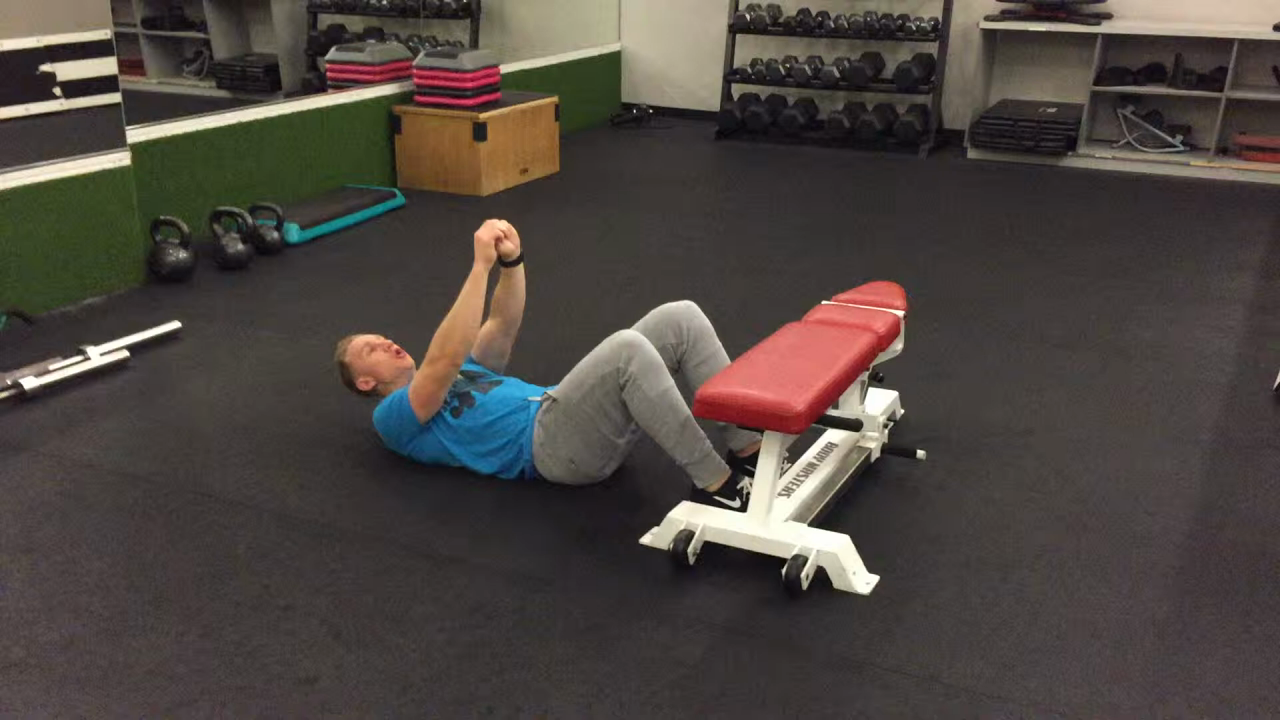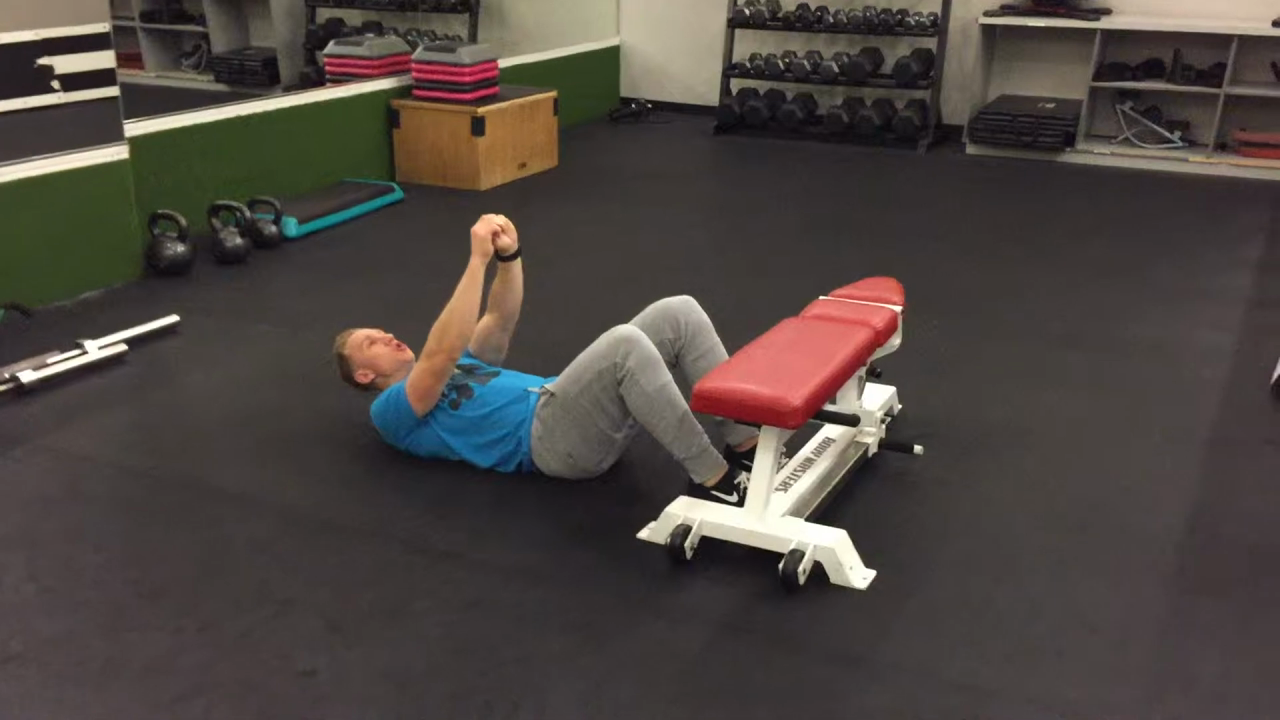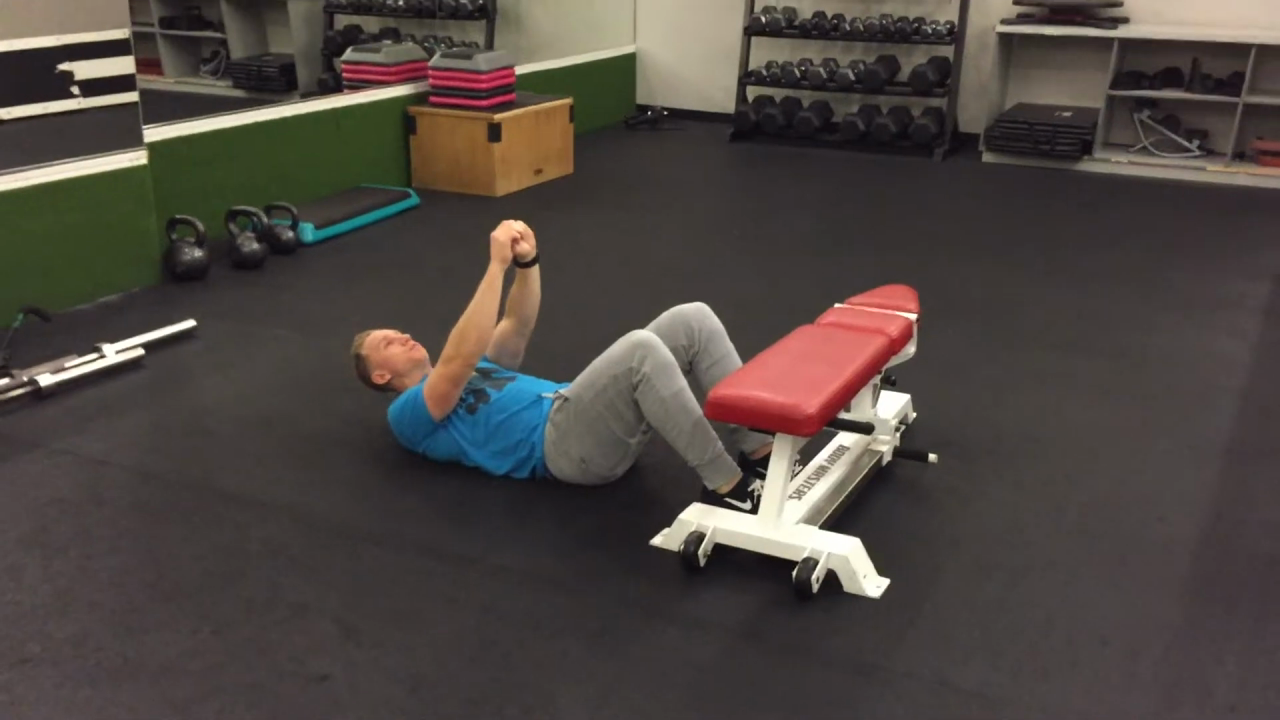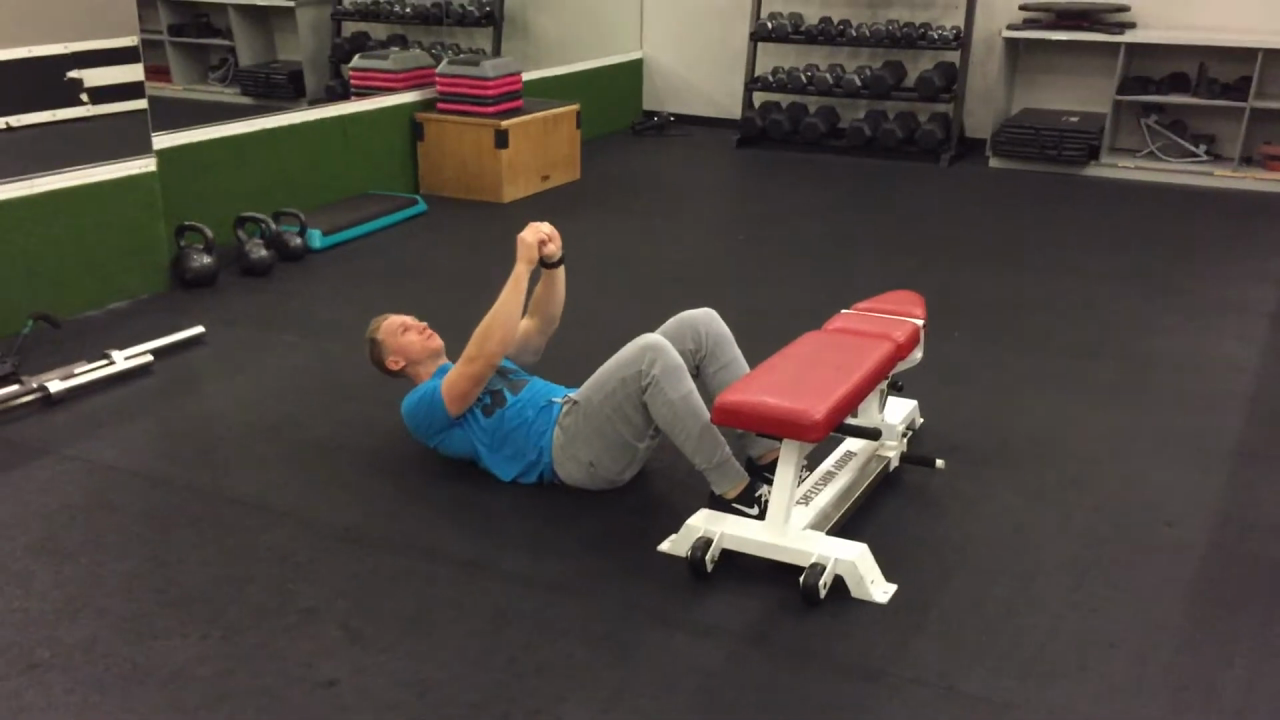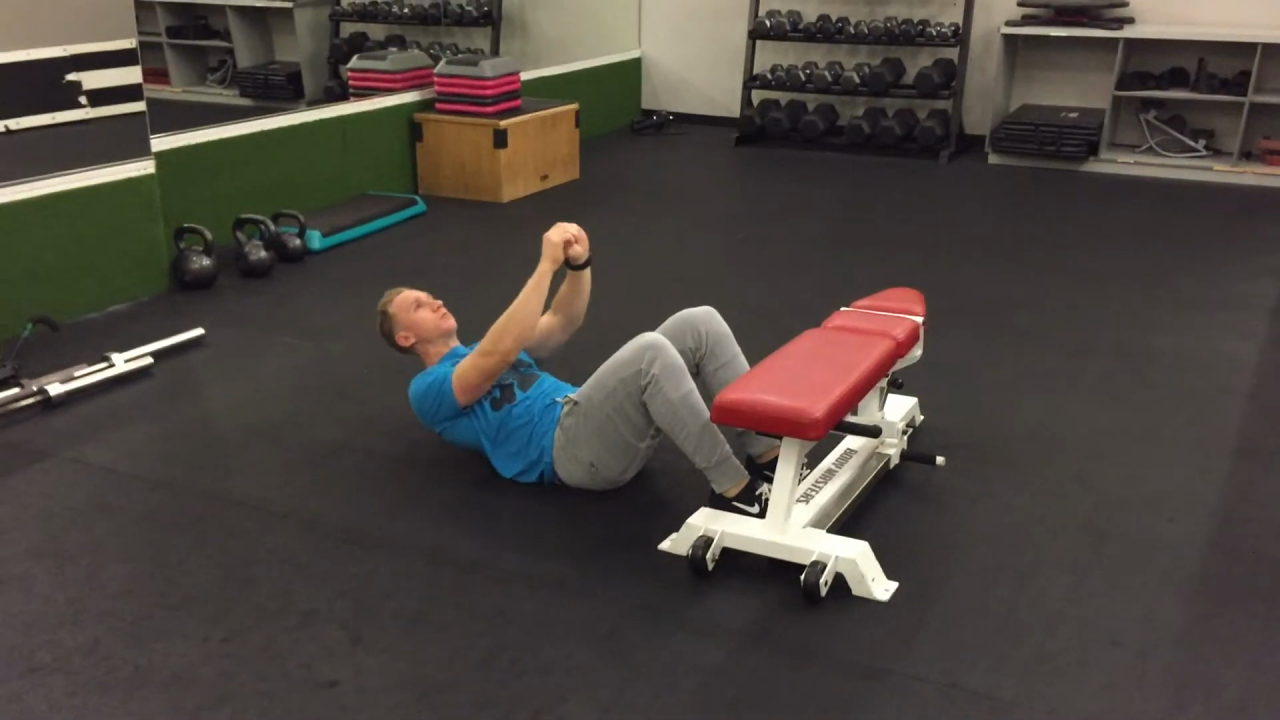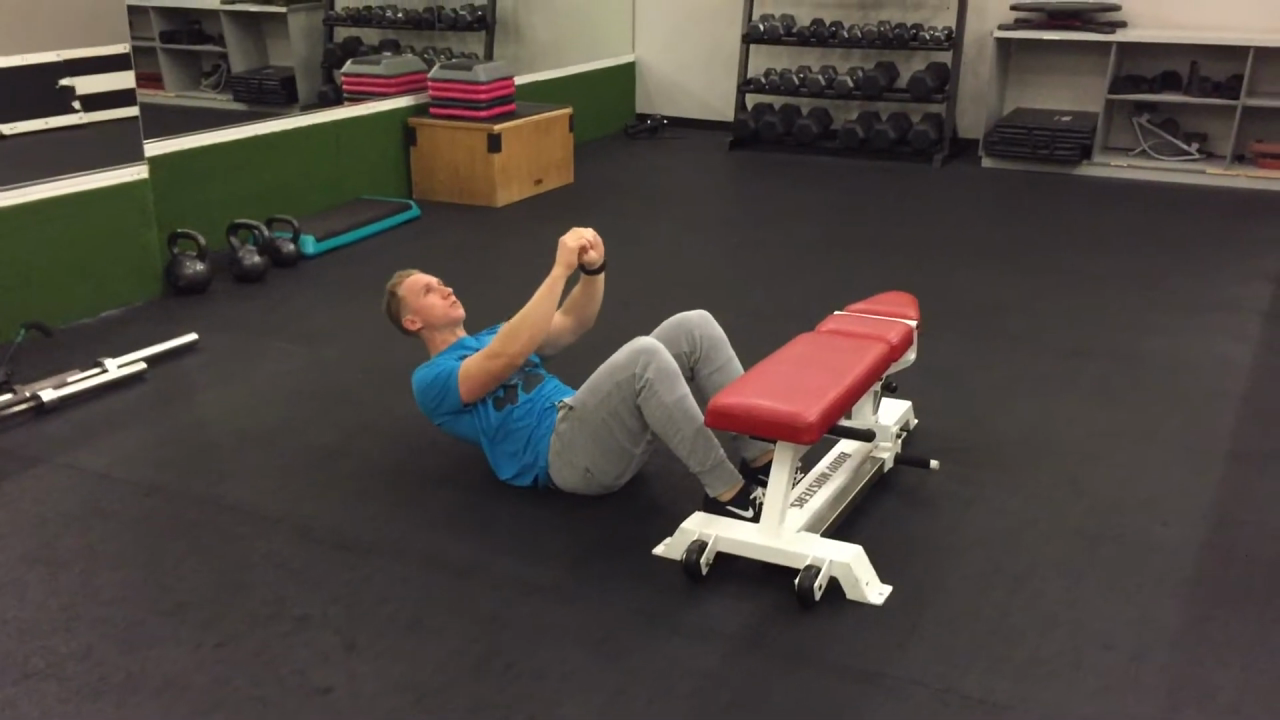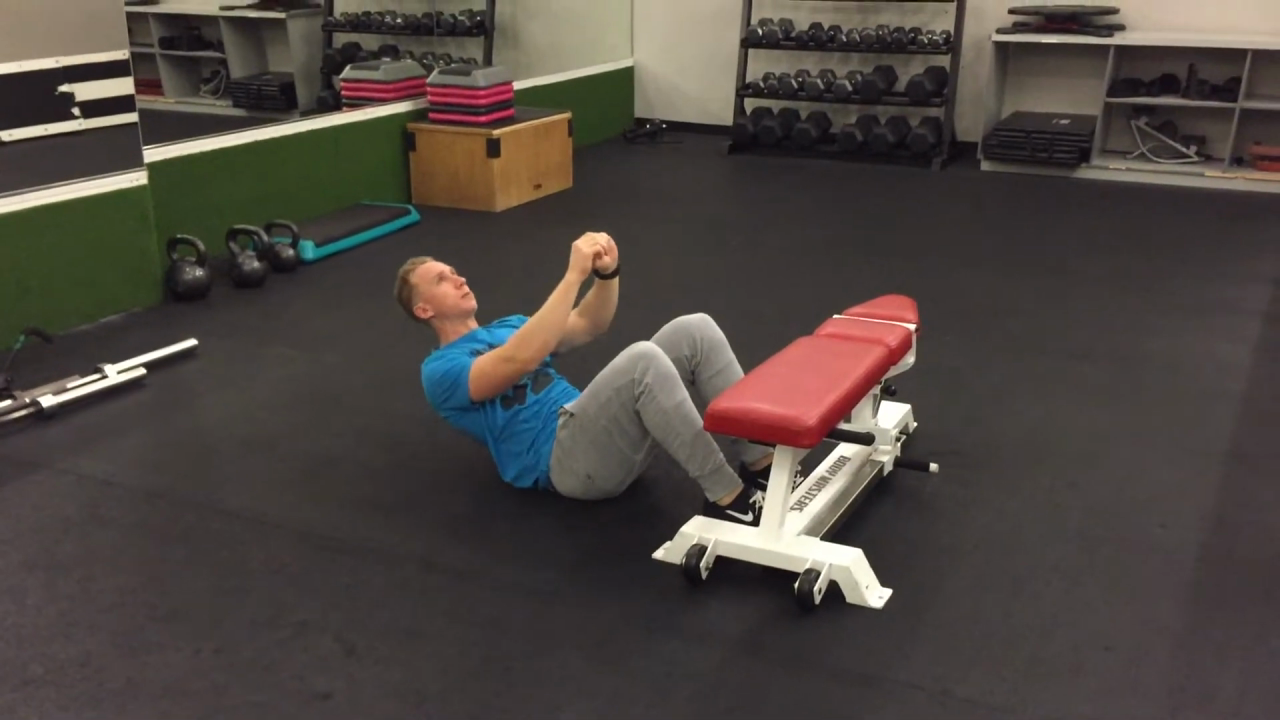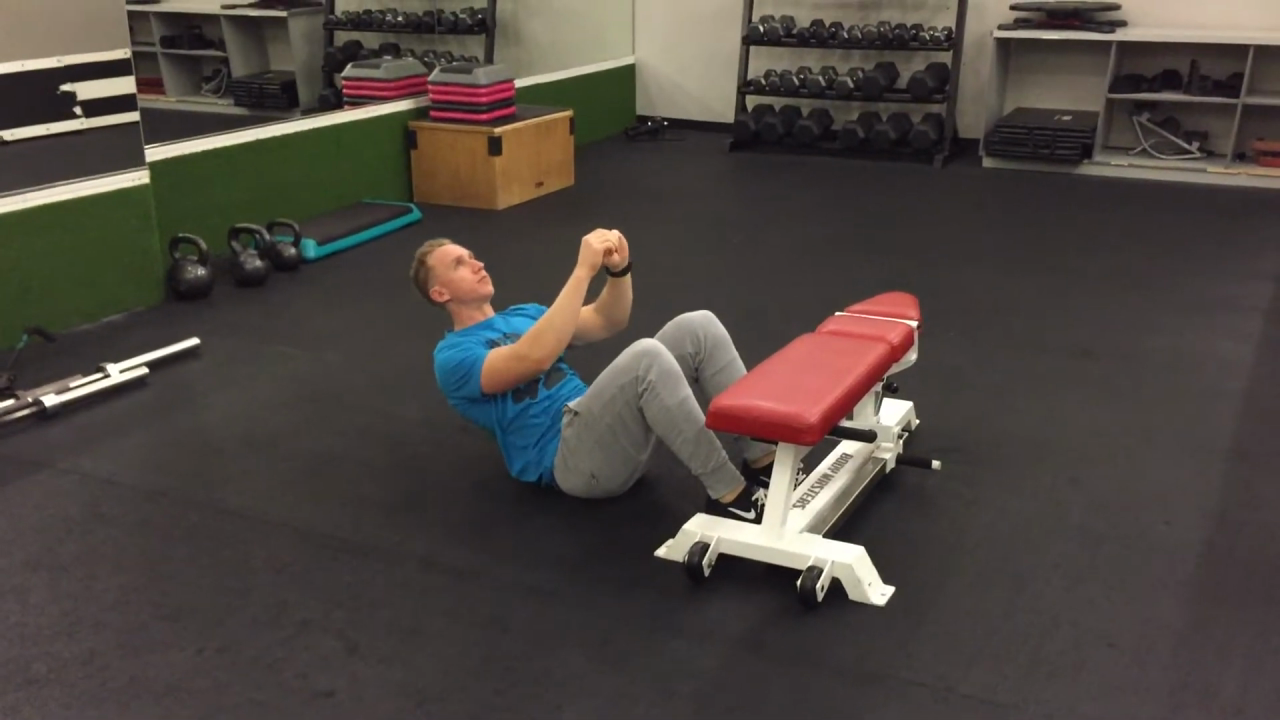
dt=0.3s
person 1, frame 1
left shoulder: (456, 378)
right shoulder: (395, 418)
left elbow: (502, 328)
right elbow: (444, 358)
left wrist: (511, 260)
right wrist: (481, 265)
left hip: (566, 414)
right hip: (550, 445)
left knee: (680, 318)
right knee: (627, 348)
left ankle: (747, 450)
right ankle: (715, 484)
person 1, frame 2
left shoulder: (457, 371)
right shoulder: (393, 412)
left elbow: (500, 322)
right elbow: (442, 353)
left wrist: (508, 255)
right wrist: (477, 259)
left hip: (566, 408)
right hip: (550, 439)
left knee: (679, 313)
right knee: (626, 342)
left ankle: (746, 445)
right ankle: (712, 479)
person 1, frame 3
left shoulder: (468, 378)
right shoulder: (409, 415)
left elbow: (517, 327)
right elbow: (459, 358)
left wrist: (527, 261)
right wrist: (497, 265)
left hip: (579, 414)
right hip: (561, 444)
left knee: (693, 320)
right knee: (641, 349)
left ankle: (758, 452)
right ankle: (726, 486)
person 1, frame 4
left shoulder: (475, 377)
right shoulder: (422, 408)
left elbow: (540, 326)
right elbow: (483, 357)
left wrist: (552, 261)
right wrist: (522, 266)
left hip: (589, 420)
right hip: (571, 450)
left knee: (700, 326)
right knee: (651, 352)
left ankle: (765, 458)
right ankle: (733, 491)
person 1, frame 5
left shoulder: (480, 353)
right shoulder: (429, 392)
left elbow: (562, 324)
right elbow: (499, 353)
left wrist: (578, 263)
right wrist: (546, 265)
left hip: (594, 422)
right hip: (571, 450)
left knee: (699, 323)
right knee: (652, 350)
left ankle: (765, 456)
right ankle: (734, 490)
person 1, frame 6
left shoulder: (489, 340)
right shoulder: (432, 381)
left elbow: (573, 324)
right elbow: (510, 356)
left wrist: (592, 267)
right wrist: (560, 269)
left hip: (594, 427)
right hip: (567, 455)
left knee: (694, 327)
right knee: (644, 355)
left ankle: (760, 460)
right ankle: (727, 494)
person 1, frame 7
left shoulder: (505, 327)
right shoulder: (441, 371)
left elbow: (590, 325)
right elbow: (521, 360)
left wrist: (606, 271)
right wrist: (574, 274)
left hip: (598, 429)
right hip: (566, 459)
left knee: (694, 330)
right knee: (643, 359)
left ankle: (761, 464)
right ankle: (728, 498)
person 1, frame 8
left shoulder: (522, 315)
right shoulder: (454, 357)
left elbow: (608, 321)
right elbow: (536, 358)
left wrist: (618, 268)
right wrist: (583, 270)
left hip: (605, 426)
right hip: (570, 457)
left knee: (698, 327)
right knee: (646, 356)
left ankle: (764, 463)
right ankle: (729, 496)
